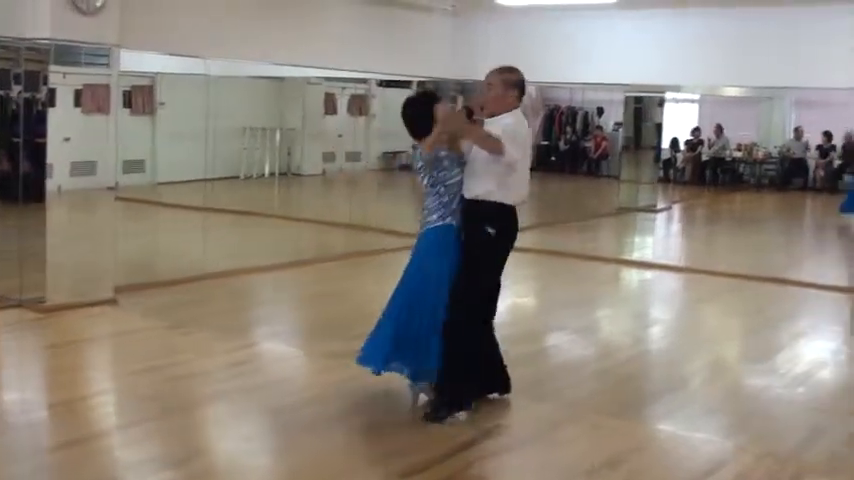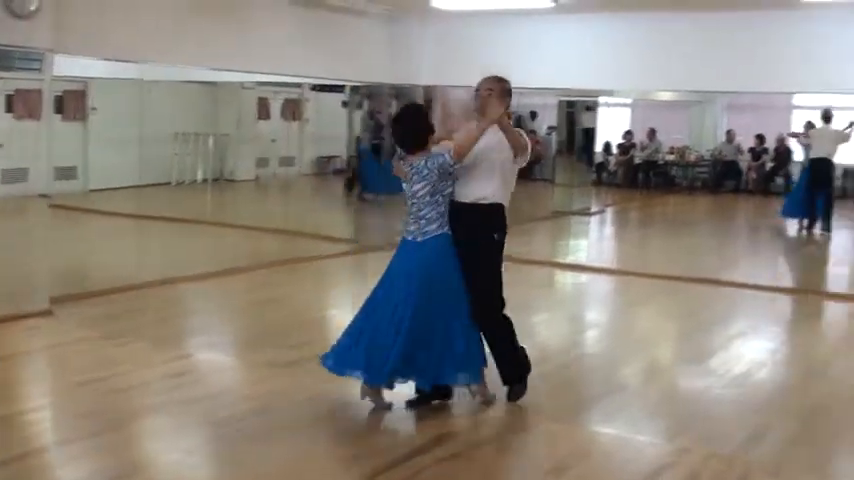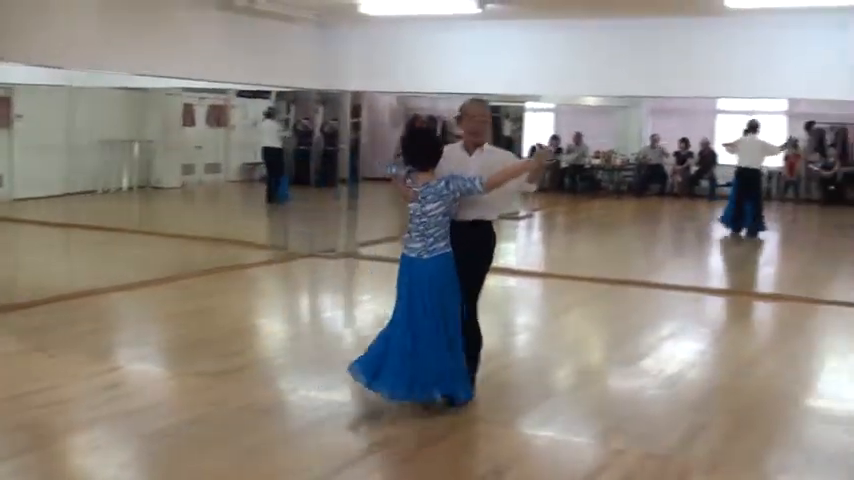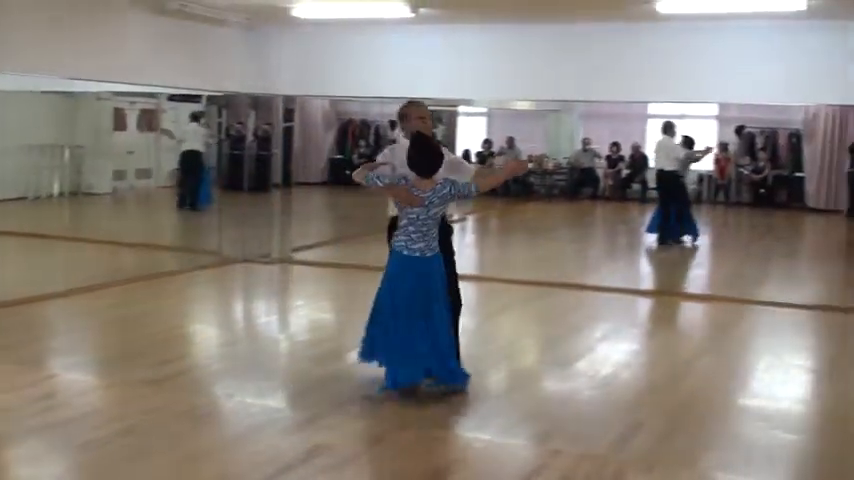
dt=0.5s
person 1, frame 1
left shoulder: (514, 127)
right shoulder: (485, 127)
left elbow: (497, 147)
left wrist: (461, 127)
left hip: (492, 220)
right hip: (481, 217)
left knee: (463, 304)
right knee: (477, 304)
left ankle: (452, 393)
right ankle: (490, 377)
person 1, frame 2
left shoulder: (509, 136)
right shoulder: (465, 134)
left elbow: (522, 150)
left wrist: (502, 122)
left hip: (485, 221)
right hip: (455, 218)
left knee: (485, 306)
left ankle: (517, 370)
right ankle: (437, 383)
person 1, frame 3
left shoulder: (501, 158)
right shoulder: (444, 155)
left elbow: (529, 181)
left wrist: (538, 166)
left hip: (480, 236)
left knee: (464, 306)
left ankle: (464, 377)
person 1, frame 4
left shoulder: (441, 155)
right shoulder: (394, 154)
left elbow: (473, 174)
right wrist: (398, 191)
left hip: (437, 227)
left knee: (450, 298)
person 2, frame 1
left shoulder: (446, 151)
right shoulder: (428, 153)
right elbow: (432, 144)
right wrist: (441, 125)
left hip: (442, 235)
right hip: (442, 237)
left knee: (428, 304)
right knee: (436, 305)
left ankle: (420, 374)
right ankle: (425, 377)
person 2, frame 2
left shoulder: (406, 164)
right shoulder: (433, 164)
right elbow: (458, 150)
right wrist: (488, 121)
left hip: (411, 246)
right hip: (436, 248)
left knee: (395, 312)
right knee: (452, 312)
left ankle: (372, 380)
right ankle: (474, 380)
person 2, frame 3
left shoulder: (406, 180)
right shoulder: (447, 186)
right elbow: (489, 183)
right wrist: (531, 164)
left hip: (410, 262)
right hip: (439, 263)
left knee: (411, 321)
right knee: (442, 325)
left ankle: (403, 382)
right ankle: (448, 388)
person 2, frame 4
left shoulder: (400, 184)
right shoulder: (447, 188)
left elbow: (358, 175)
right elbow: (481, 185)
left wrist: (376, 164)
right wrist: (511, 169)
left hip: (402, 261)
right hip: (430, 262)
left knee: (396, 316)
right knee: (433, 317)
left ankle: (406, 377)
right ankle: (445, 375)
